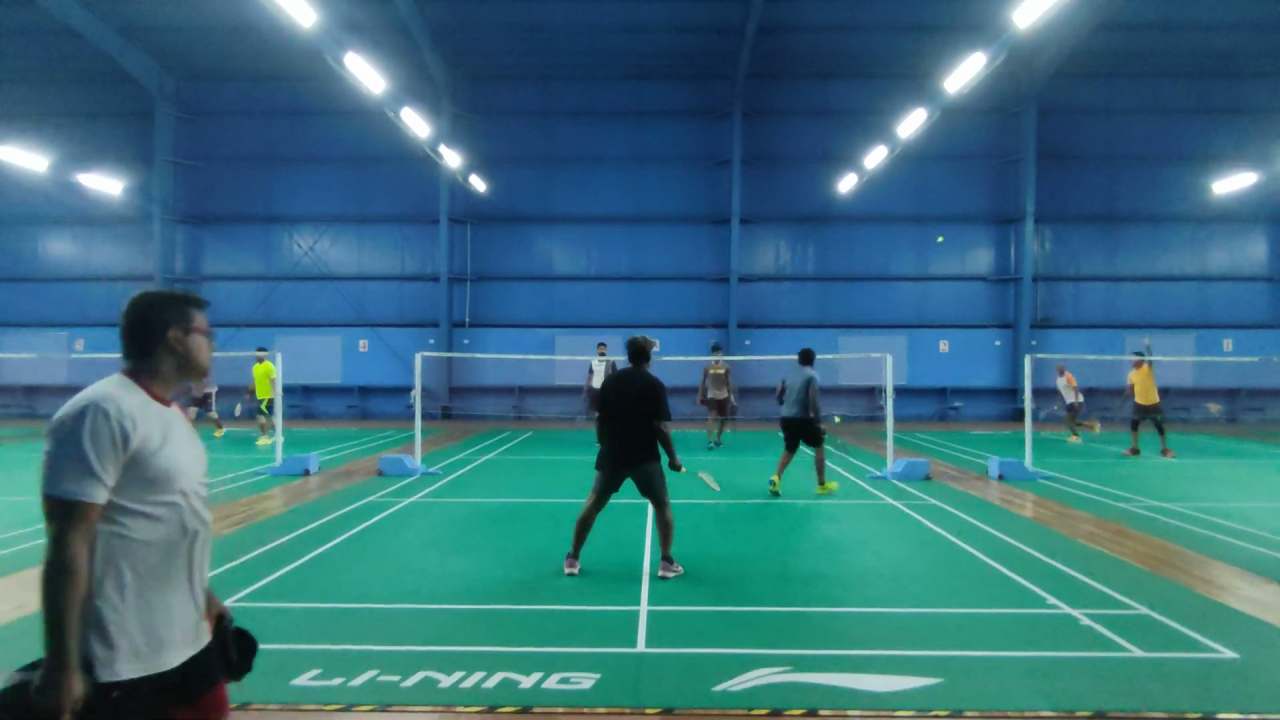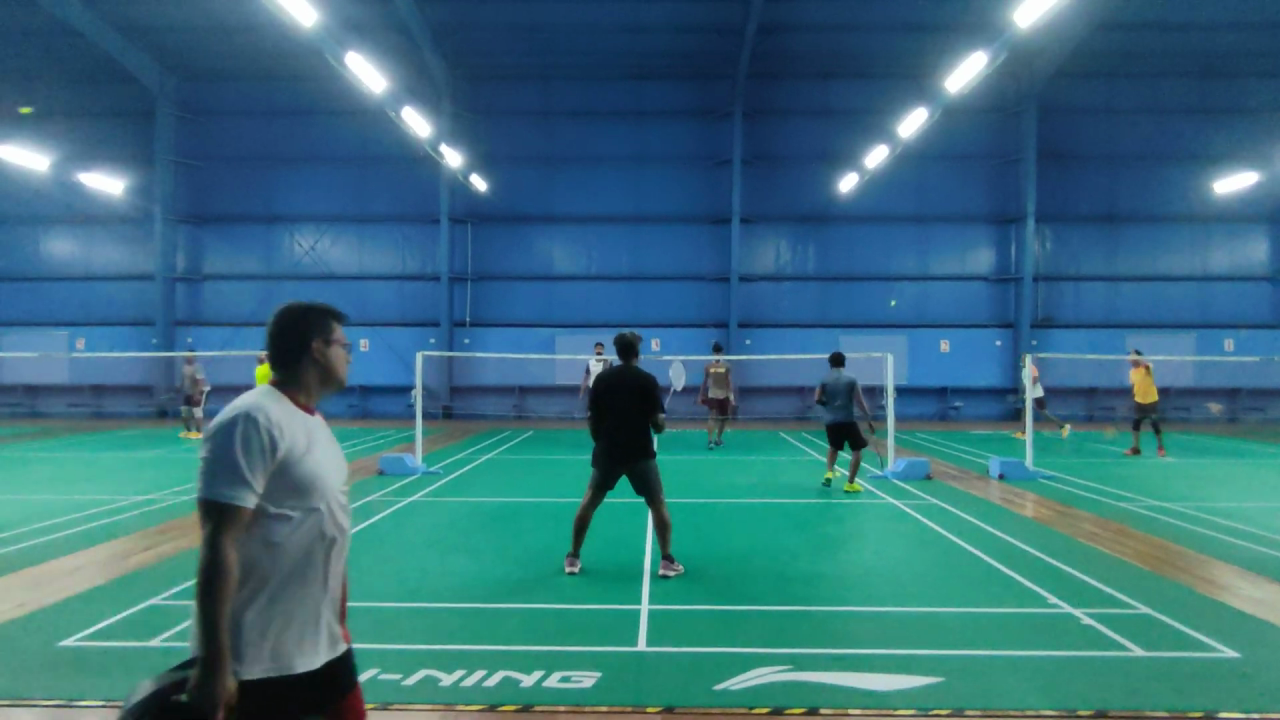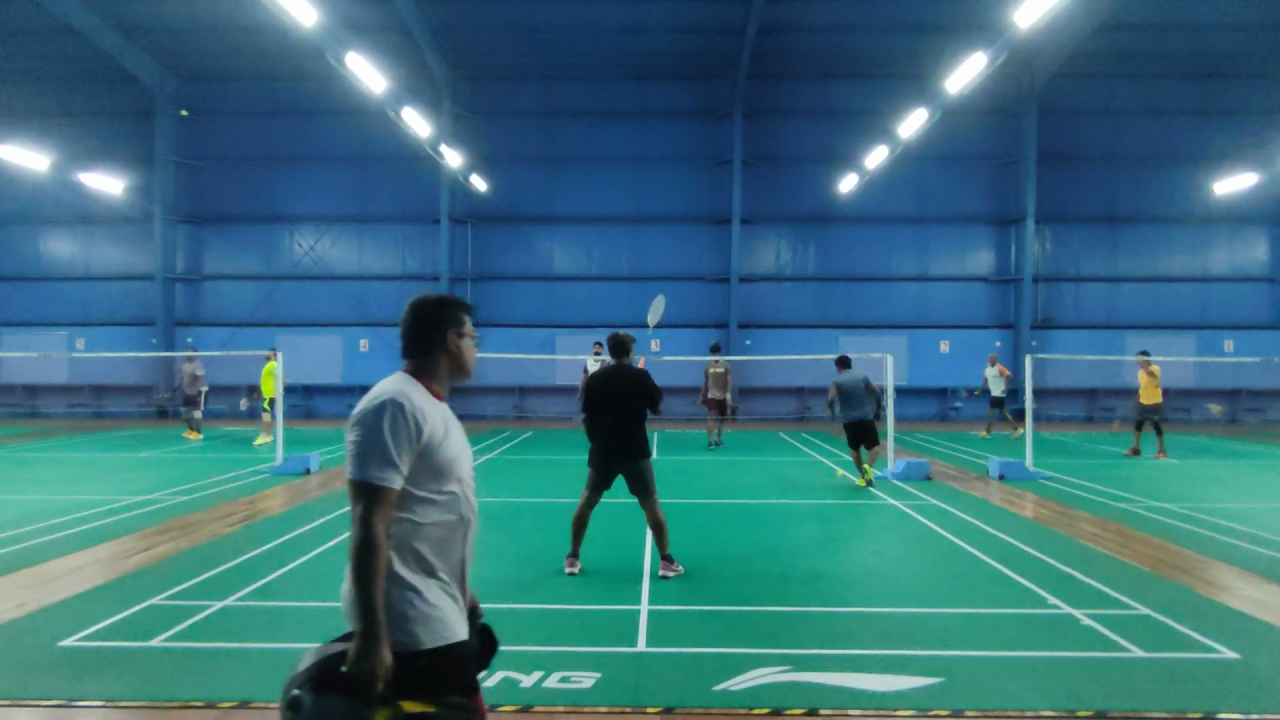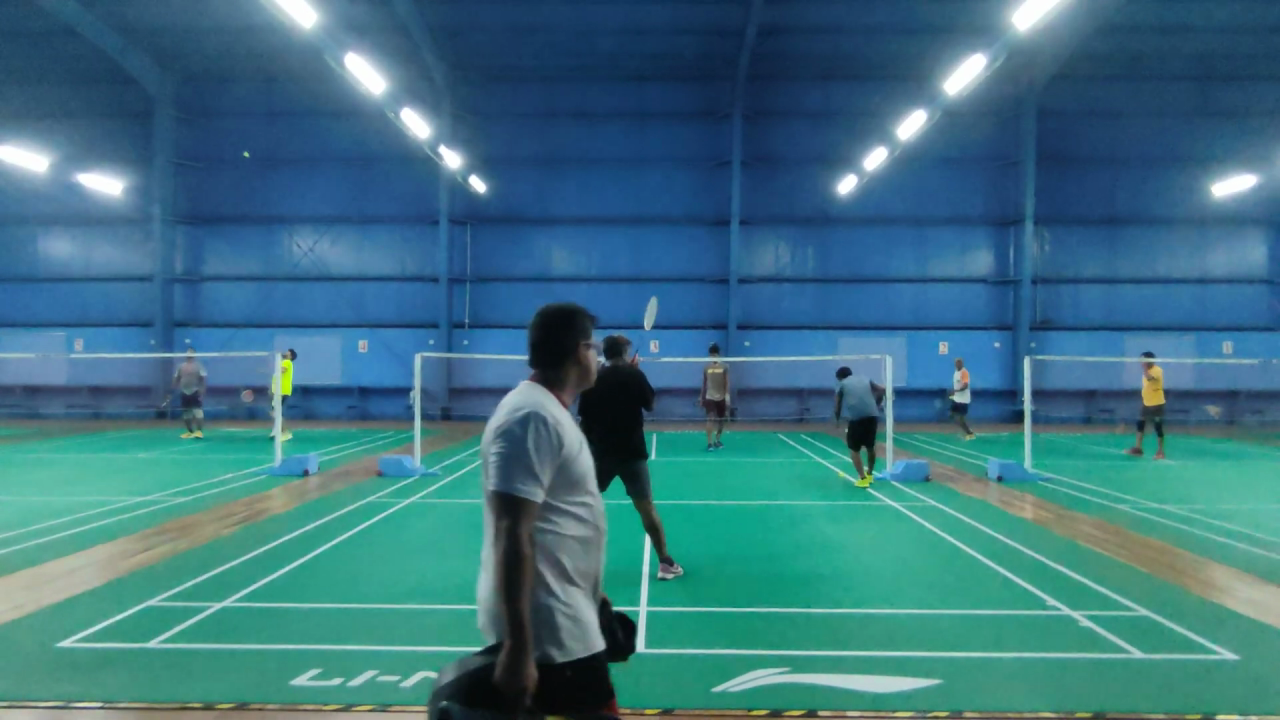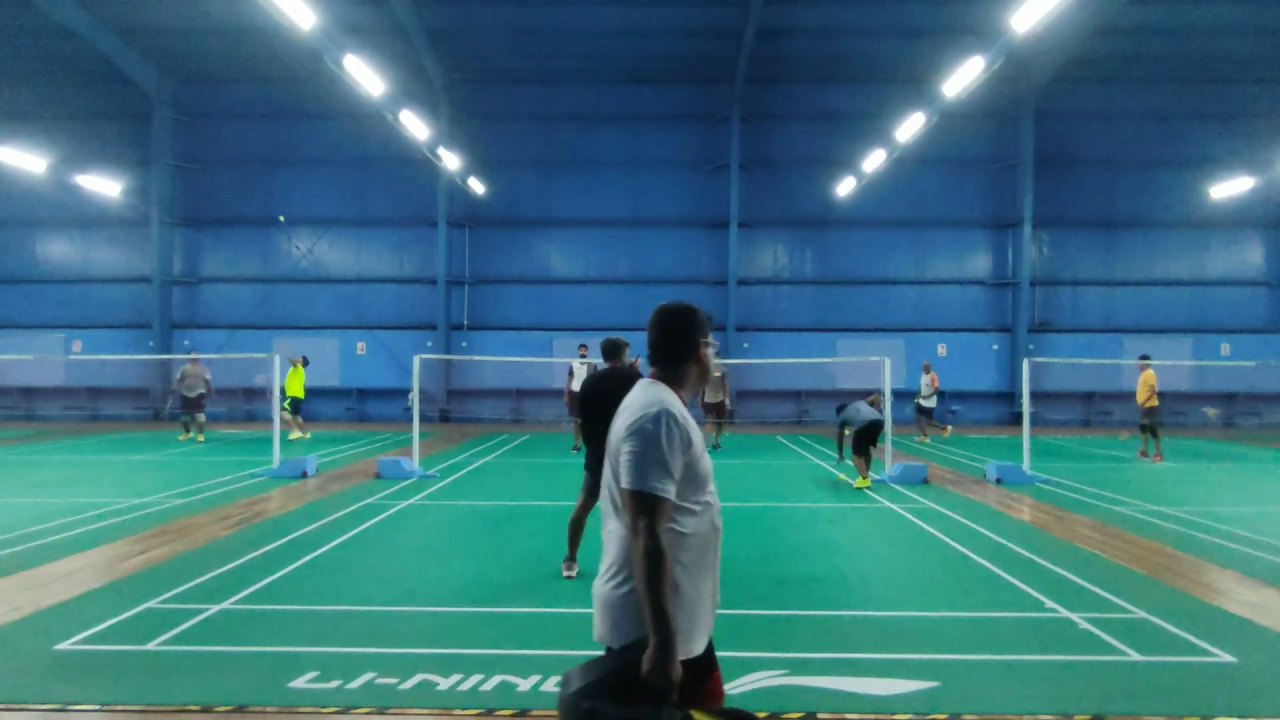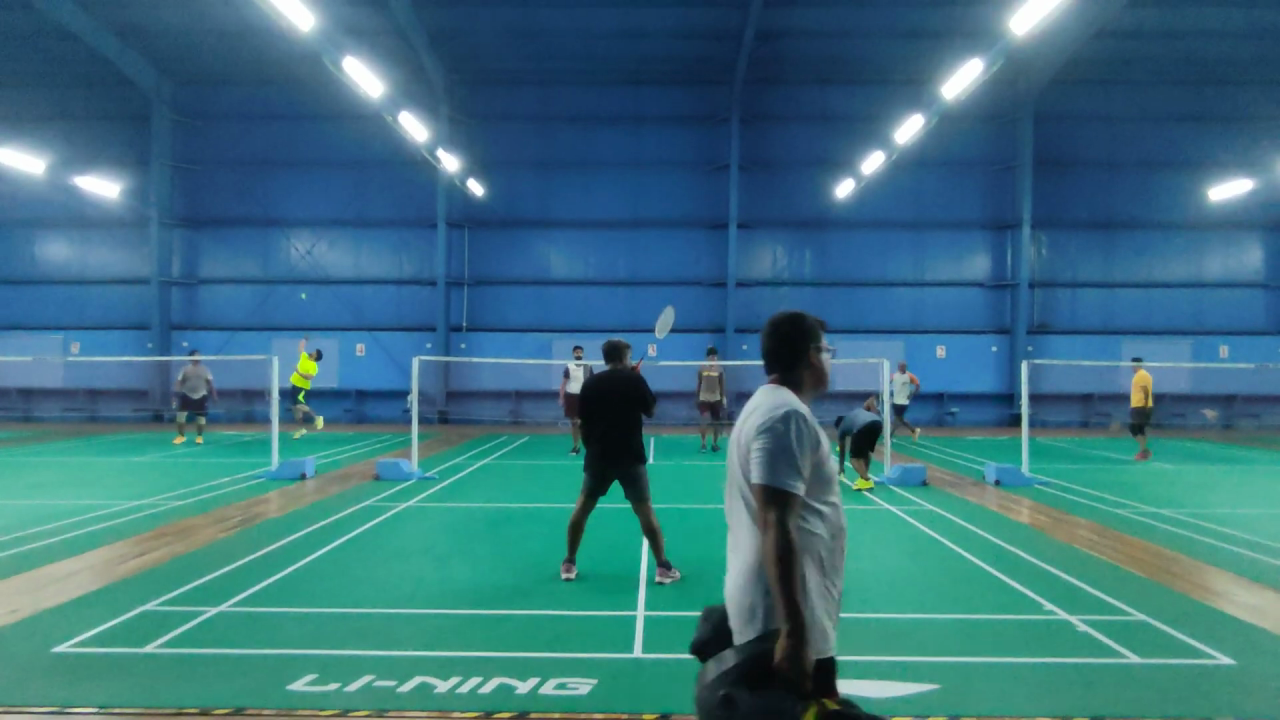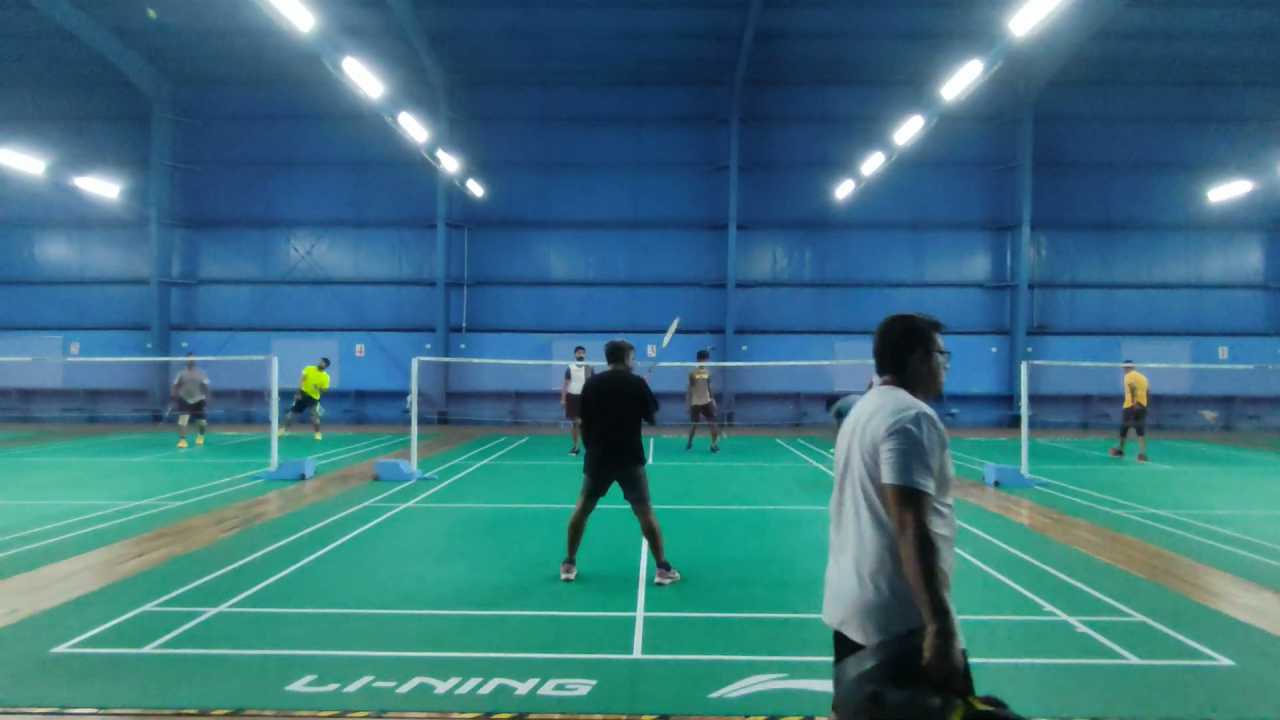
dt=0.3s
person 1, frame 1
left shoulder: (172, 412)
right shoulder: (102, 414)
right elbow: (68, 545)
left wrist: (205, 597)
right wrist: (61, 666)
right hip: (122, 653)
person 1, frame 2
left shoulder: (311, 420)
right shoulder: (252, 422)
right elbow: (220, 547)
right wrist: (214, 664)
left hip: (321, 642)
right hip: (258, 656)
person 1, frame 3
left shoulder: (431, 405)
right shoulder: (395, 408)
right elbow: (369, 526)
left wrist: (461, 593)
right wrist: (372, 634)
left hip: (433, 611)
right hip: (412, 618)
person 1, frame 4
left shoulder: (547, 412)
right shoulder: (533, 419)
right elbow: (511, 539)
left wrist: (591, 592)
right wrist: (517, 648)
left hip: (557, 613)
right hip: (549, 624)
person 1, frame 5
left shoulder: (661, 407)
right shoulder: (660, 416)
right elbow: (647, 536)
right wrist: (662, 643)
left hip: (678, 618)
right hip: (647, 624)
left knee: (704, 709)
person 1, frame 6
left shoulder: (769, 407)
right shoulder: (788, 417)
right elbow: (776, 528)
right wrist: (793, 632)
left hip: (796, 613)
right hip: (781, 616)
person 1, frame 7
left shoulder: (864, 411)
right shoulder: (912, 418)
right elbow: (910, 528)
right wrist: (941, 627)
left hip: (851, 602)
right hip: (902, 614)
person 2, frame 1
left shoulder: (611, 381)
right shoulder: (655, 385)
left elbow: (599, 419)
right elbow: (661, 427)
right wrist: (672, 457)
left hip: (612, 456)
right hip: (644, 457)
left knee: (593, 504)
right knee: (662, 506)
left ankle: (573, 558)
right ankle: (666, 562)
person 2, frame 2
left shoulder: (601, 378)
right shoulder: (647, 380)
left elbow: (592, 418)
right elbow: (657, 422)
right wrist: (661, 424)
left hip: (607, 453)
right hip: (639, 454)
left knee: (589, 503)
right knee: (658, 504)
left ankle: (573, 557)
right ankle: (667, 561)
person 2, frame 3
left shoulder: (595, 378)
right shoulder: (640, 376)
left elbow: (587, 418)
right elbow: (657, 408)
left hip: (603, 452)
right hip: (635, 452)
left knee: (587, 502)
right knee: (651, 505)
left ankle: (573, 558)
right ankle: (666, 561)
person 2, frame 4
left shoulder: (592, 380)
right shoulder: (635, 375)
left elbow: (584, 421)
right elbow: (650, 405)
left hip: (601, 453)
right hip: (632, 453)
right knee: (646, 507)
right ankle: (665, 563)
person 2, frame 5
left shoulder: (589, 382)
right shoulder: (633, 377)
left elbow: (582, 421)
left hip: (598, 455)
left knee: (583, 506)
left ankle: (570, 561)
person 2, frame 6
left shoulder: (590, 383)
right shoulder: (635, 380)
left elbow: (583, 422)
right elbow: (650, 411)
left hip: (598, 457)
right hip: (631, 457)
left knee: (582, 508)
right knee: (645, 511)
left ankle: (569, 564)
right ankle: (663, 567)
person 2, frame 7
left shoulder: (591, 384)
right shoulder: (637, 383)
left elbow: (583, 422)
right elbow: (651, 419)
left hip: (598, 458)
right hip: (630, 458)
left knee: (582, 508)
right knee: (645, 512)
left ankle: (569, 564)
right ankle: (663, 568)
